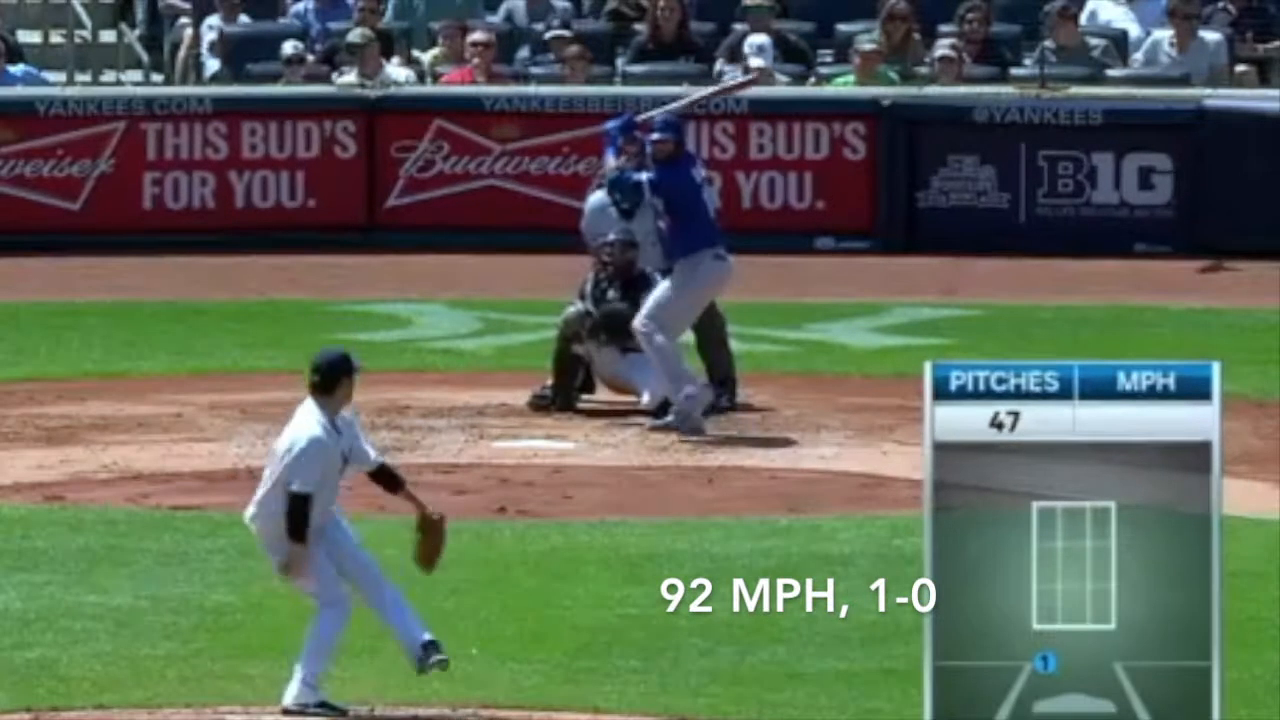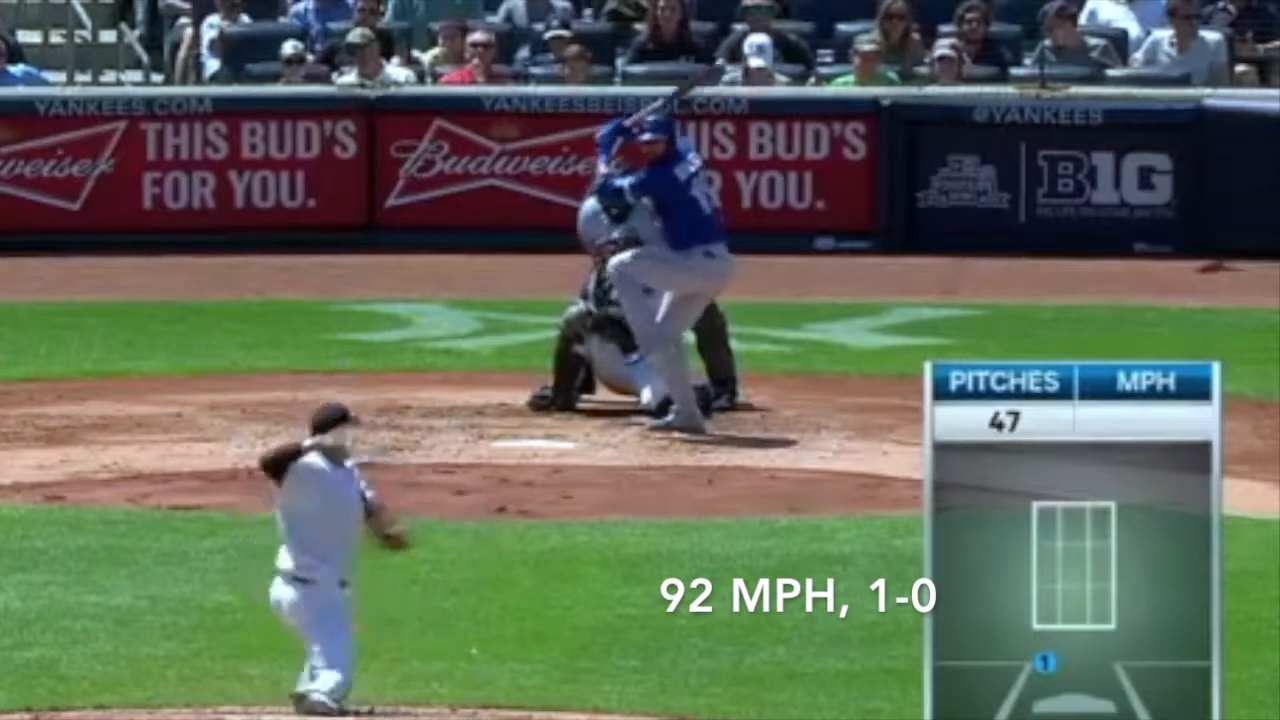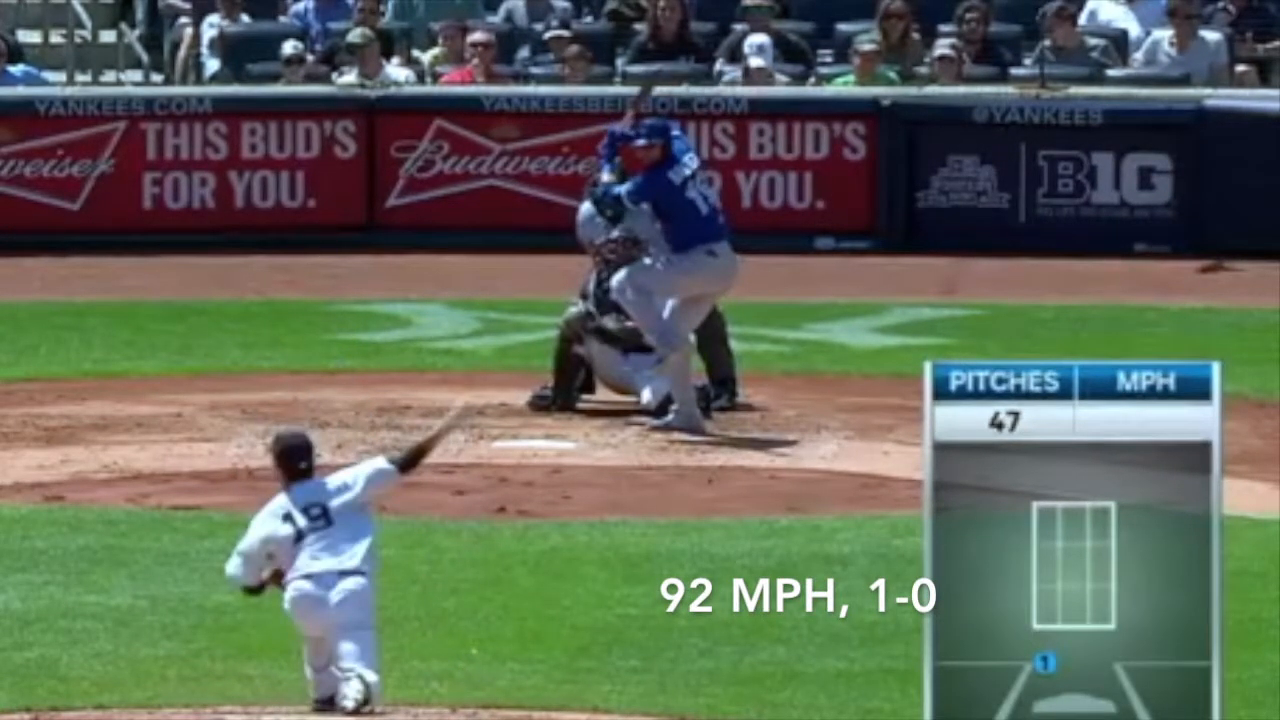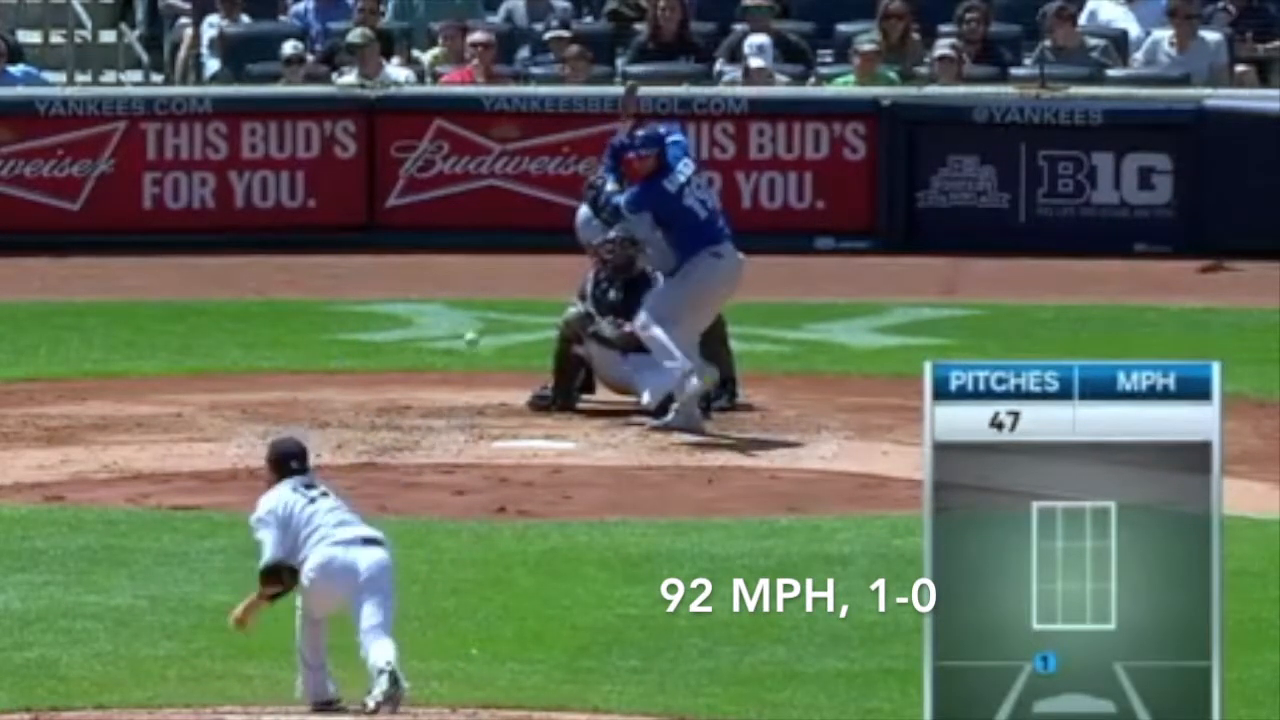
dt=0.4s
person 1, frame 1
left shoulder: (341, 423)
right shoulder: (312, 435)
left elbow: (374, 466)
right elbow: (299, 498)
left wrist: (418, 502)
right wrist: (298, 551)
left hip: (319, 518)
right hip: (281, 529)
left knee: (369, 577)
right knee: (336, 604)
left ankle: (421, 646)
person 1, frame 2
right shoulder: (309, 468)
right elbow: (271, 462)
left wrist: (384, 524)
right wrist: (314, 444)
left hip: (297, 589)
right hip: (307, 591)
left ankle: (316, 685)
person 1, frame 3
left shoulder: (268, 519)
right shoulder: (346, 484)
left elbow: (245, 581)
right elbow: (403, 462)
left wrist: (274, 575)
right wrist: (442, 430)
left hip: (303, 597)
right hip: (352, 590)
left knee: (318, 629)
right knee: (357, 662)
left ankle: (326, 694)
right ankle: (357, 686)
person 1, frame 4
left shoulder: (270, 503)
right shoulder: (325, 494)
left elbow: (277, 569)
left wrist: (250, 604)
left hip: (329, 560)
right hip: (375, 555)
left knee: (311, 615)
right knee: (375, 629)
left ankle: (320, 694)
right ankle: (385, 672)
person 2, frame 1
left shoulder: (674, 173)
right shoulder: (682, 163)
left elbow: (619, 182)
left hip: (703, 265)
right hip: (700, 265)
left knee: (646, 326)
right knee: (660, 332)
left ankle: (692, 393)
right ankle: (685, 413)
person 2, frame 2
left shoulder: (656, 175)
right shoulder: (687, 152)
left elbow: (605, 190)
right elbow: (665, 131)
left wrist: (604, 150)
right wrist: (628, 130)
left hip: (699, 261)
right hip: (715, 262)
left knee: (619, 267)
right knee: (666, 332)
left ankle: (651, 344)
right ankle: (687, 414)
person 2, frame 3
left shoulder: (653, 180)
right shoulder: (685, 152)
left elbow: (606, 198)
right elbow: (670, 129)
left wrist: (608, 161)
right wrist: (630, 133)
left hip: (702, 261)
right hip: (721, 262)
left knee: (624, 283)
right knee: (672, 332)
left ankle: (669, 343)
right ankle: (686, 414)
person 2, frame 4
left shoulder: (648, 190)
right shoulder: (681, 155)
left elbow: (609, 209)
right elbow: (671, 130)
right wrist: (638, 133)
left hip: (710, 264)
right hip: (725, 262)
left knee: (649, 322)
right knee: (679, 334)
left ankle: (689, 376)
right ankle: (684, 412)
person 3, frame 1
left shoulder: (649, 284)
right shoulder: (595, 281)
left hip: (643, 358)
right hip: (610, 362)
left knee: (657, 402)
right knee: (573, 317)
right ankle: (560, 392)
person 3, frame 2
right shoulder: (597, 280)
left hip: (647, 360)
right hip: (612, 365)
left knee: (660, 401)
right knee: (576, 318)
left ankle: (705, 394)
right ankle: (562, 392)
person 3, frame 3
left shoulder: (652, 283)
right shoulder: (597, 280)
left elbow: (666, 333)
left wrist: (631, 330)
left hip: (648, 360)
right hip: (612, 364)
left knee: (662, 400)
right knee: (575, 320)
left ankle: (699, 394)
right ankle: (563, 392)
person 3, frame 4
left shoulder: (651, 283)
right shoulder: (594, 280)
left elbow: (670, 327)
left wrist: (630, 333)
left hip: (649, 363)
right hip: (614, 366)
left knee: (660, 401)
right ankle: (562, 391)
